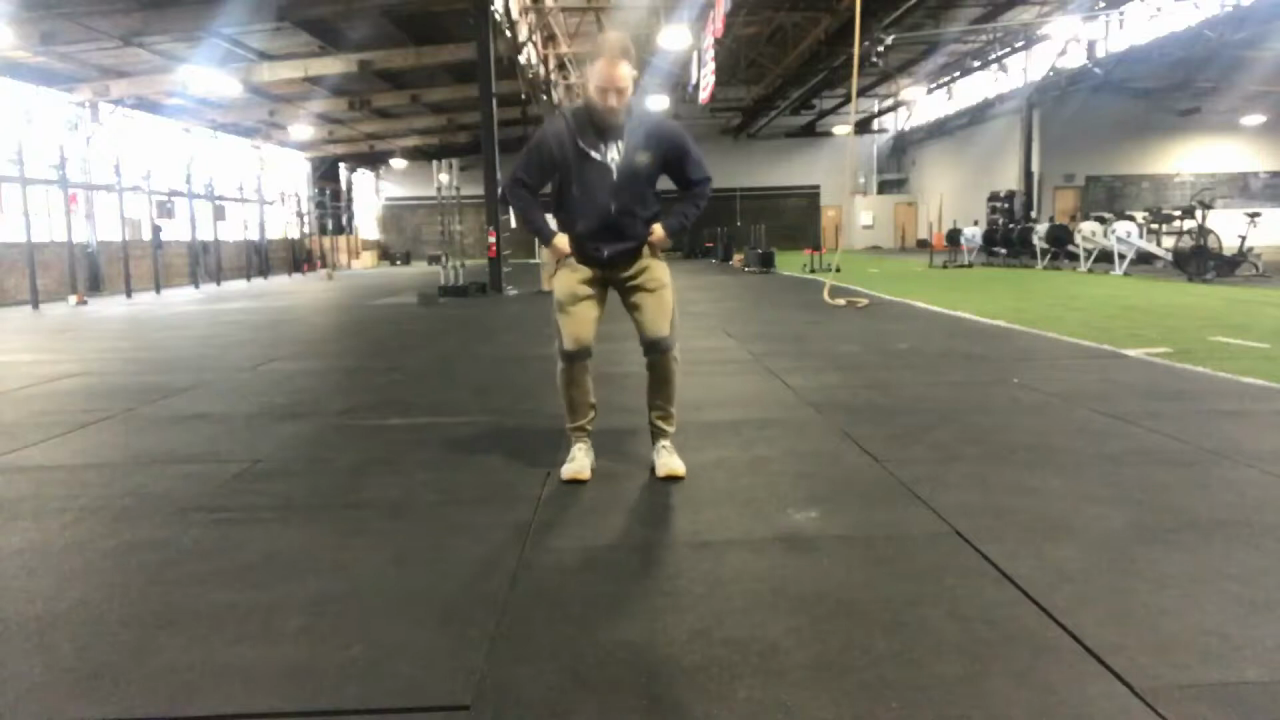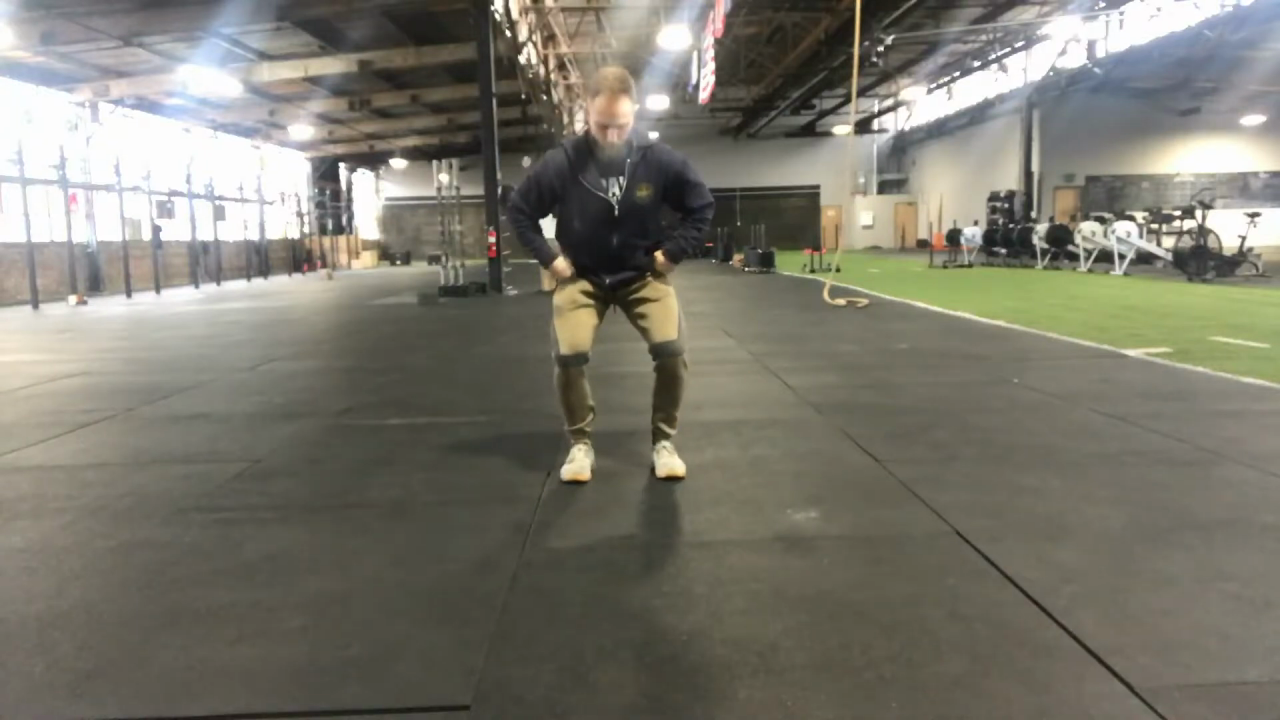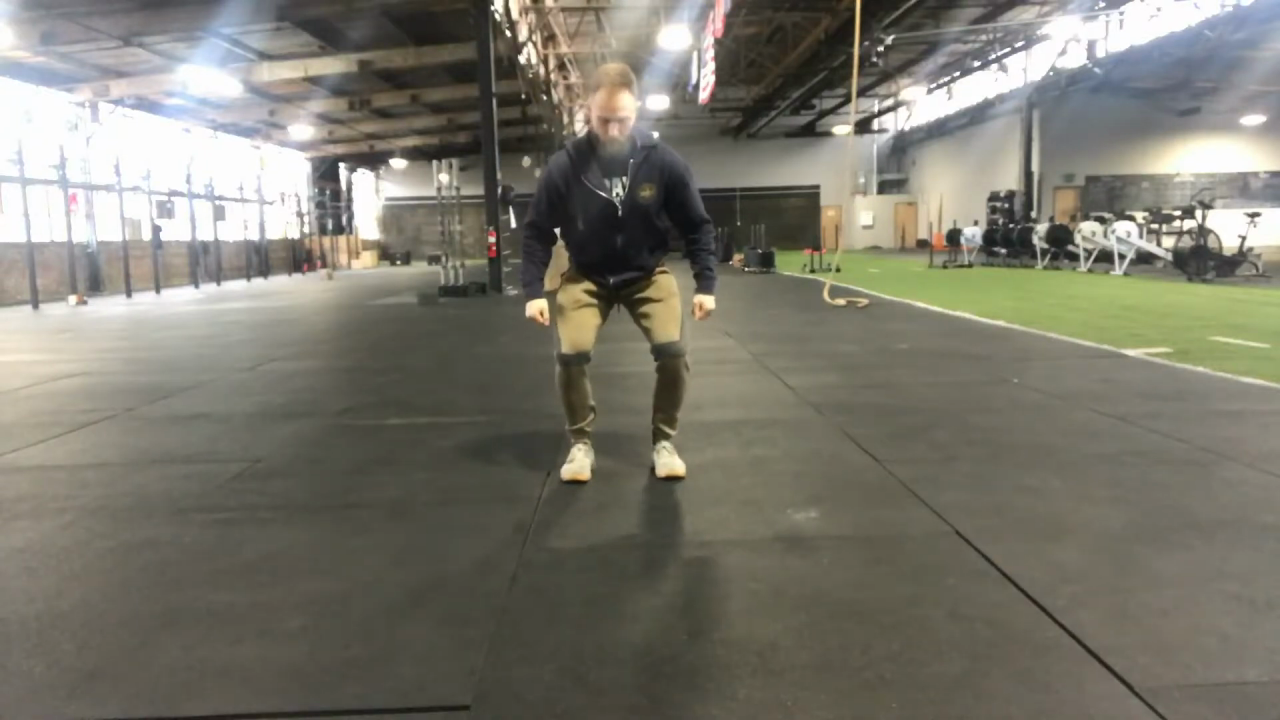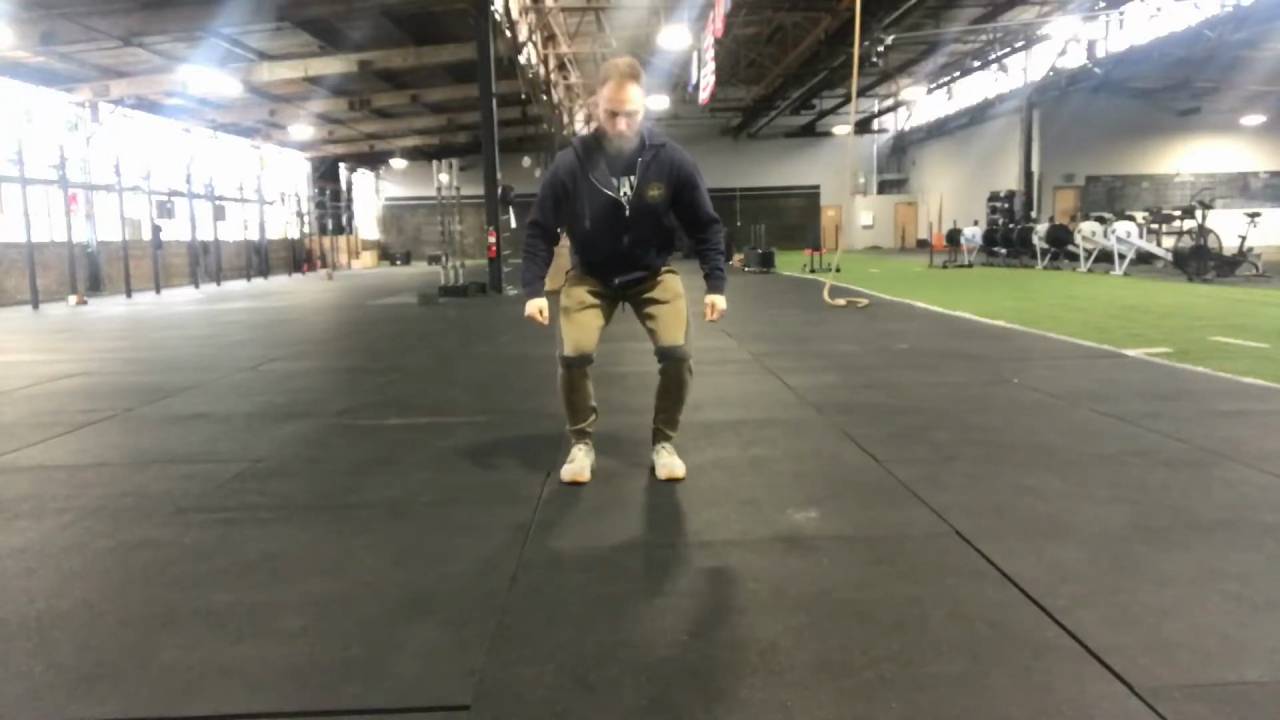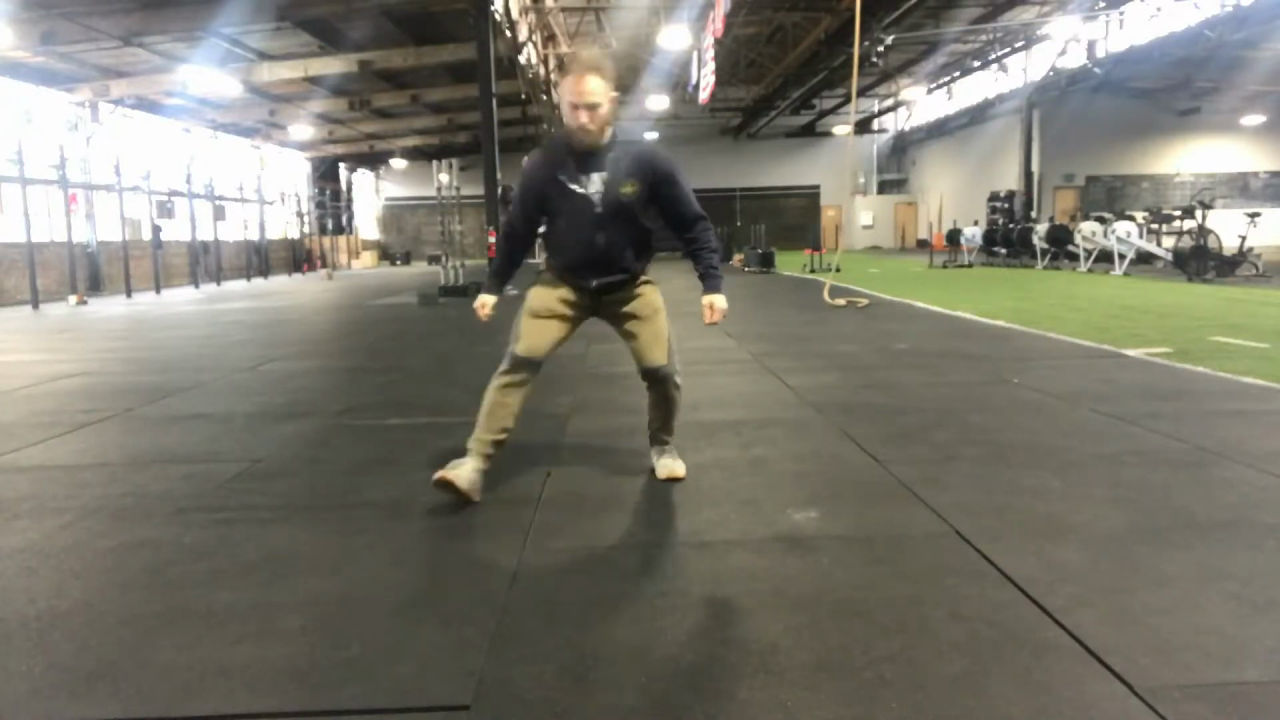
dt=0.7s
person 1, frame 1
left shoulder: (658, 130)
right shoulder: (559, 131)
left elbow: (699, 181)
right elbow: (518, 186)
left wrist: (672, 225)
right wrist: (548, 234)
left hip: (640, 255)
right hip: (580, 258)
left knee: (661, 344)
right knee: (573, 348)
left ankle: (663, 441)
right ankle: (581, 443)
person 1, frame 2
left shoulder: (661, 160)
right shoulder: (560, 163)
left elbow: (702, 207)
right elbow: (519, 211)
left wrist: (671, 251)
right wrist: (549, 256)
left hip: (644, 274)
right hip: (580, 277)
left knee: (671, 351)
right knee: (569, 355)
left ankle: (663, 442)
right ankle: (580, 444)
person 1, frame 3
left shoulder: (663, 161)
right shoulder: (565, 165)
left elbow: (697, 226)
right elbow: (538, 231)
left wrist: (705, 284)
right wrist: (534, 290)
left hip: (648, 274)
right hip: (586, 276)
left knee: (673, 352)
right knee: (571, 354)
left ankle: (664, 442)
right ankle: (581, 443)
person 1, frame 4
left shoulder: (671, 159)
right shoulder: (571, 163)
left elbow: (705, 226)
right elbow: (541, 229)
left wrist: (716, 283)
right wrist: (533, 289)
left hip: (654, 274)
right hip: (590, 276)
left knee: (677, 354)
right knee: (574, 356)
left ankle: (663, 443)
right ankle: (581, 444)
person 1, frame 5
left shoulder: (645, 160)
right shoulder: (545, 163)
left elbow: (692, 223)
right elbow: (518, 229)
left wrist: (712, 284)
right wrist: (492, 287)
left hip: (628, 283)
right hip: (563, 281)
left knee: (661, 370)
right knee: (521, 359)
left ankle: (662, 447)
right ankle: (476, 461)
